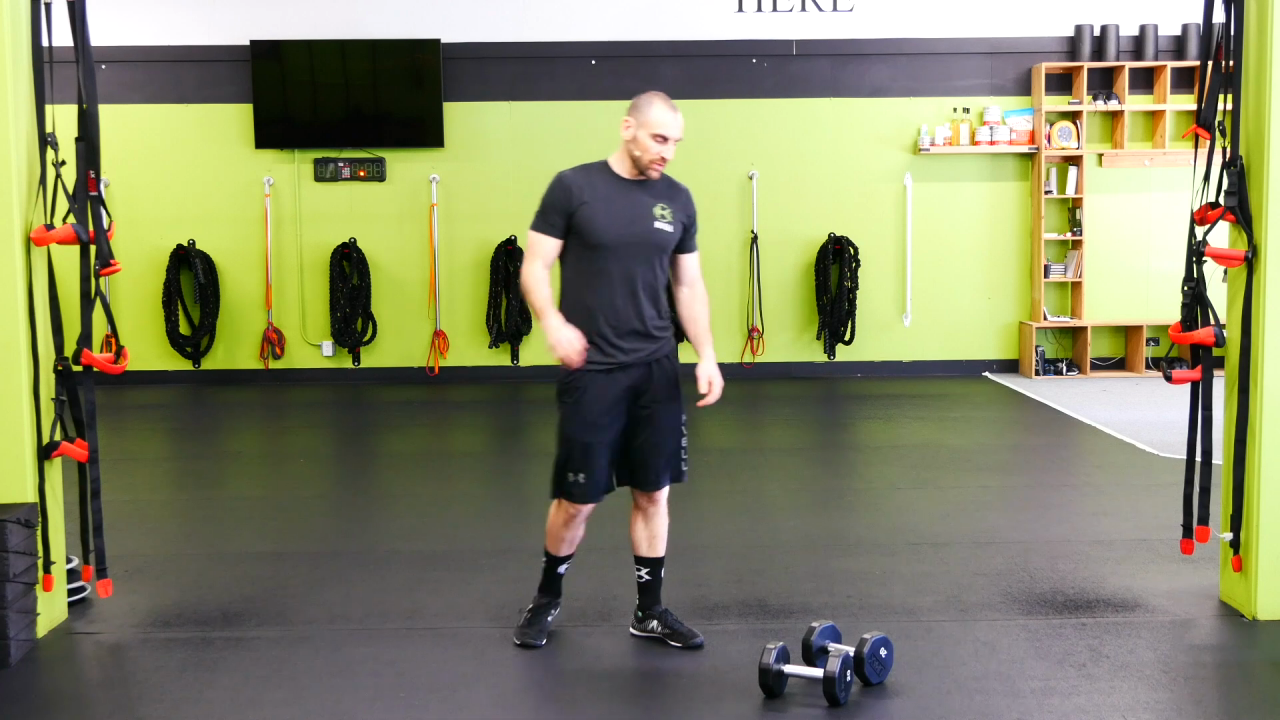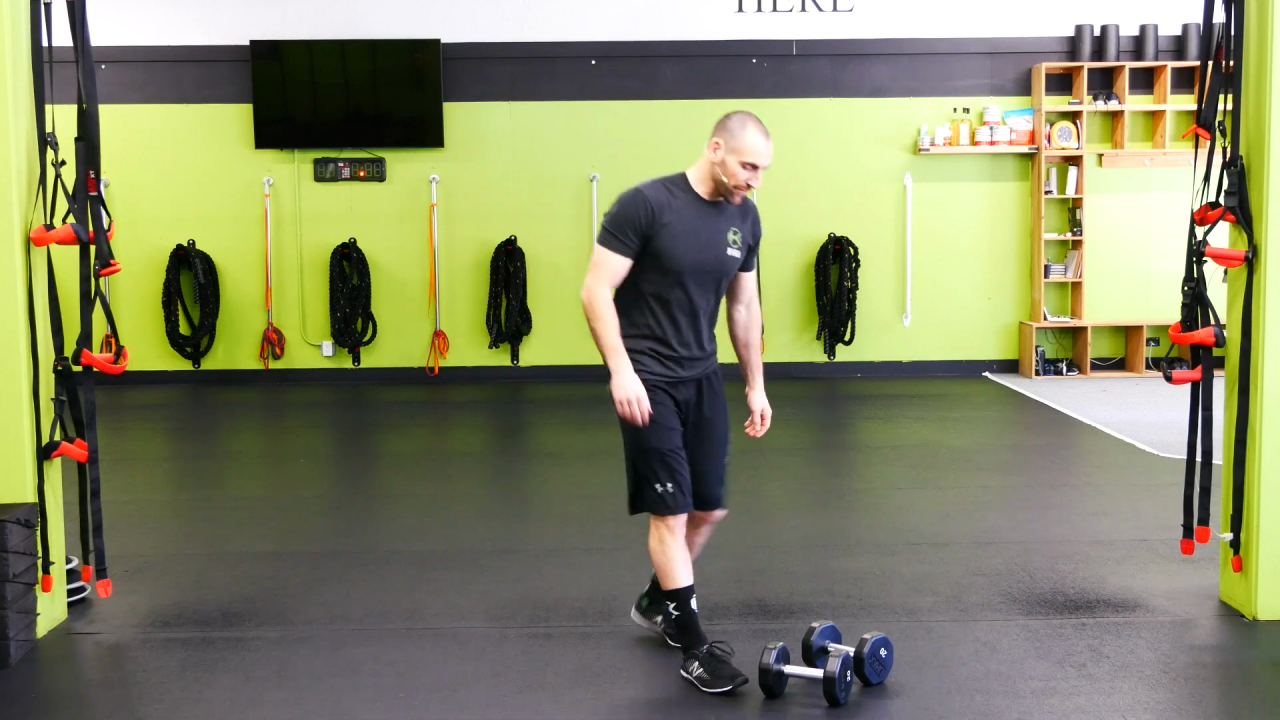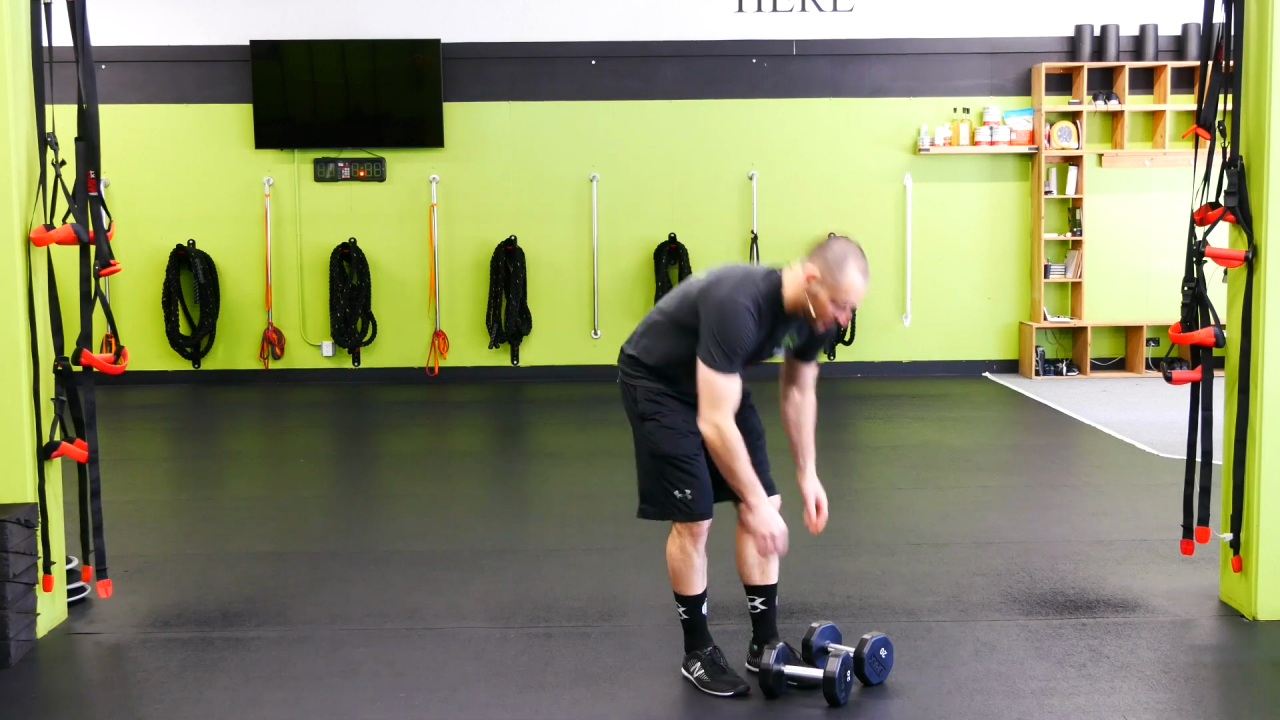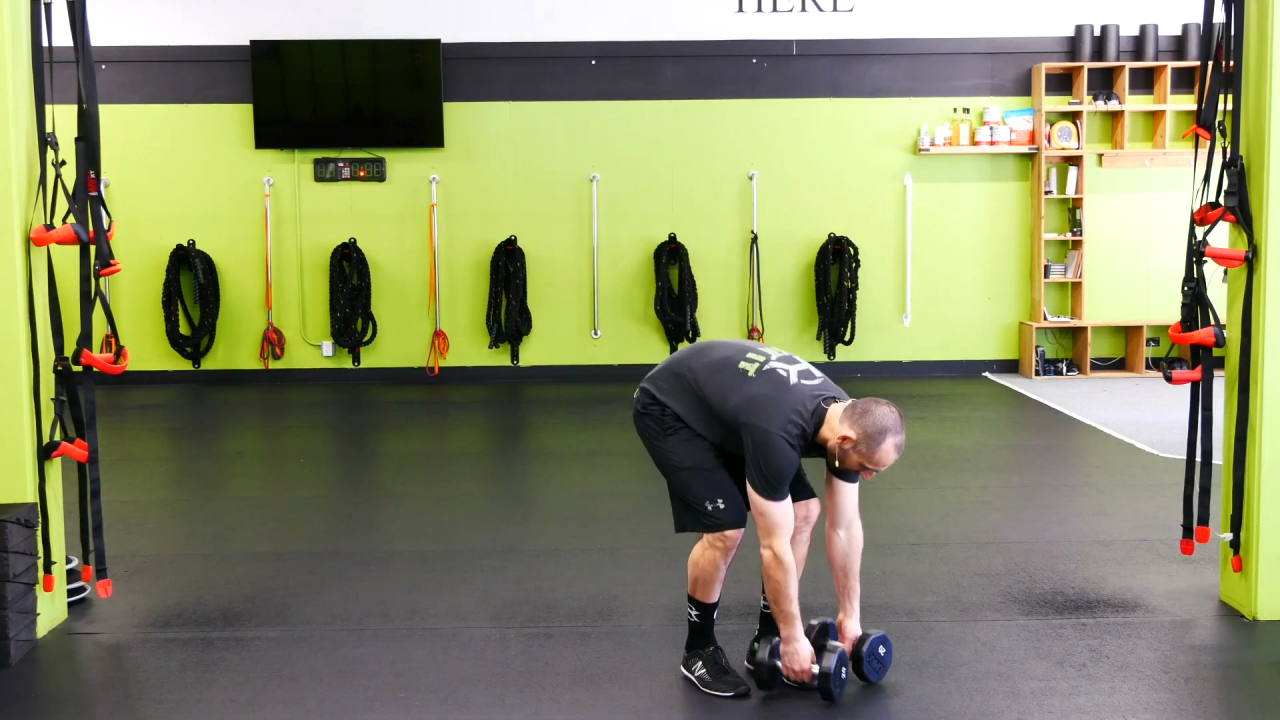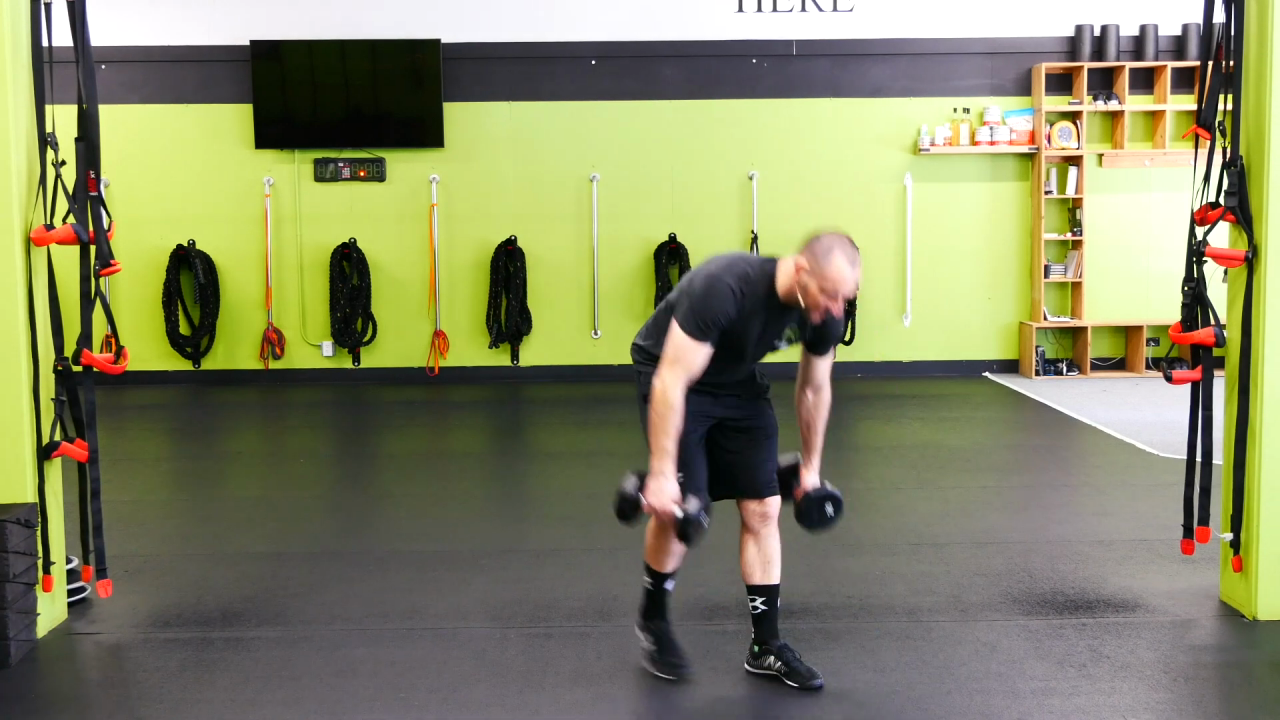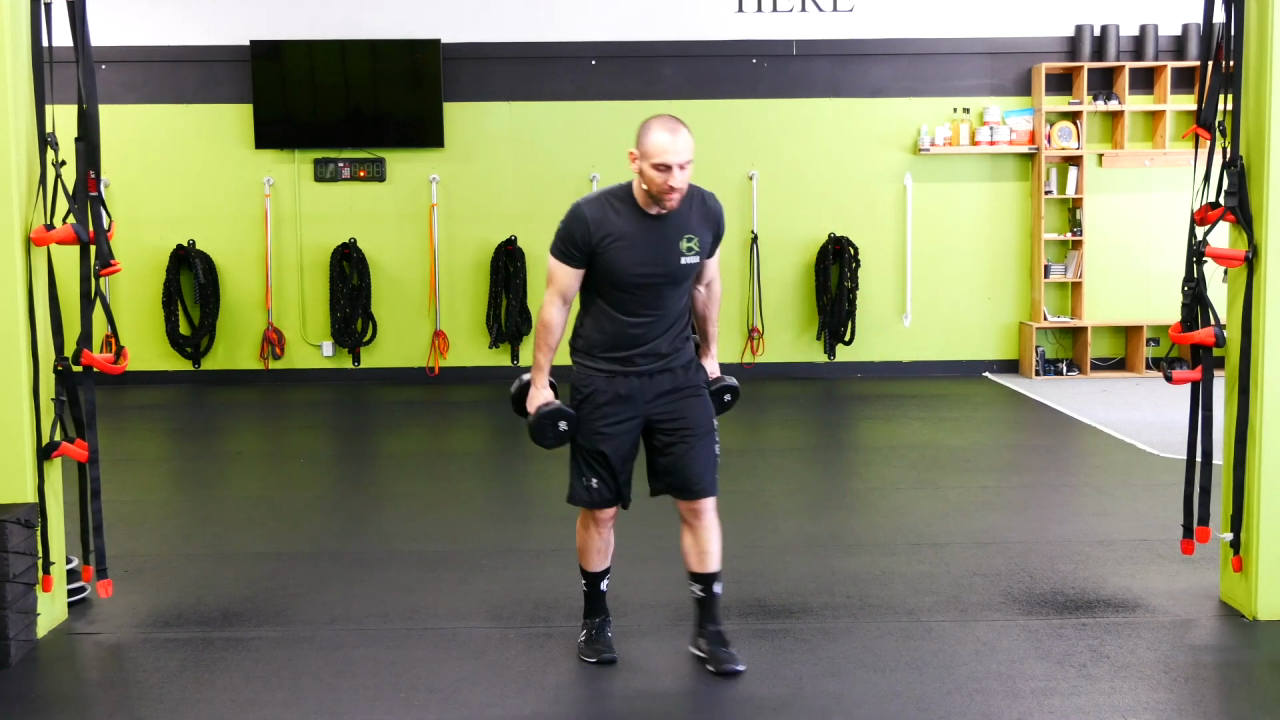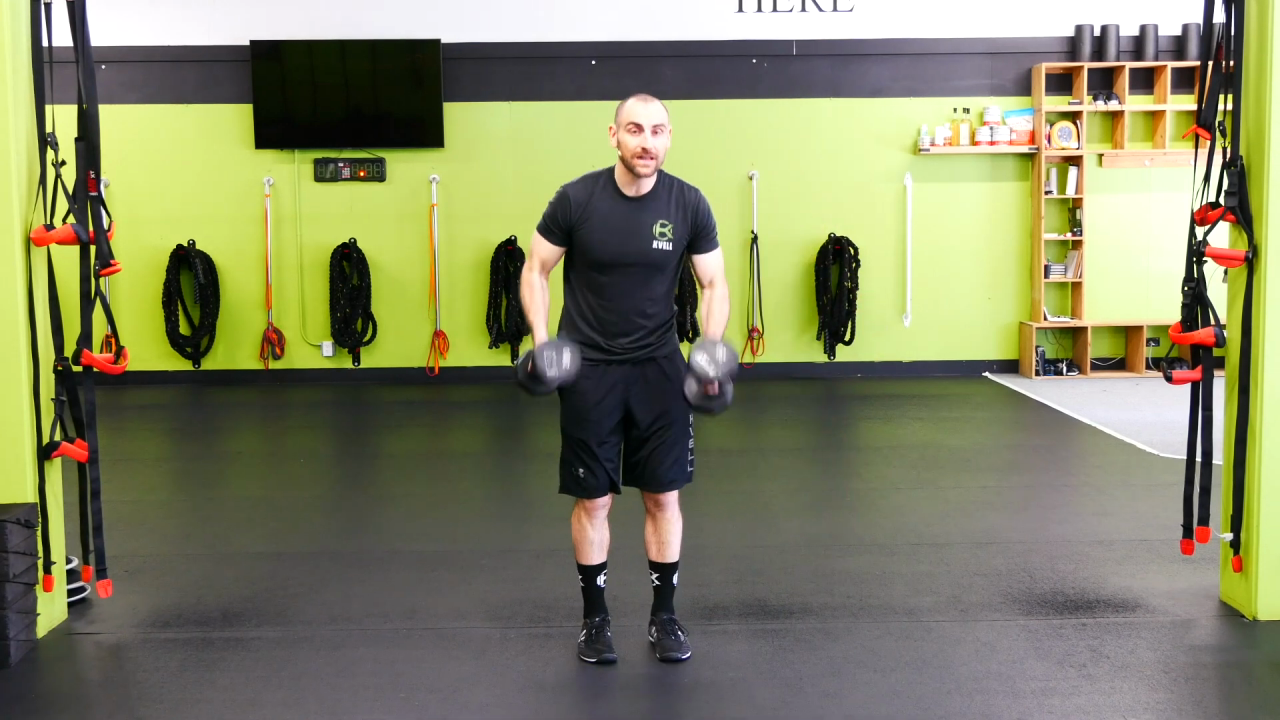
dt=0.5s
person 1, frame 1
left shoulder: (678, 200)
right shoulder: (573, 188)
left elbow: (689, 285)
right elbow: (533, 269)
left wrist: (706, 358)
right wrist: (554, 325)
left hip: (656, 365)
right hip: (591, 369)
left knee: (651, 491)
right knee: (577, 500)
left ankle: (649, 608)
right ankle: (547, 598)
person 1, frame 2
left shoulder: (746, 219)
right shoulder: (646, 204)
left elbow: (744, 306)
right elbow: (596, 291)
left wrist: (756, 385)
right wrist: (621, 370)
left hip: (702, 376)
right hip: (647, 381)
left knee: (708, 508)
right knee: (672, 512)
left ankle: (655, 602)
right ankle: (692, 645)
person 1, frame 3
left shoulder: (813, 315)
right shoulder: (737, 306)
left elbow: (797, 392)
right elbow: (714, 424)
left wrist: (807, 477)
right wrist: (755, 508)
left hip: (718, 380)
right hip: (658, 384)
left knee: (764, 501)
right knee: (693, 518)
left ankle: (764, 642)
right ankle: (697, 649)
person 1, frame 4
left shoulder: (848, 421)
right shoulder: (777, 434)
left elbow: (845, 528)
right elbow: (774, 547)
left wrist: (850, 616)
right wrist: (793, 638)
left hip: (720, 397)
right hip: (668, 408)
left knee: (804, 511)
right knee: (726, 528)
left ankle: (767, 640)
right ankle: (699, 651)
person 1, frame 5
left shoulder: (824, 312)
right shoulder: (723, 288)
left elbow: (815, 385)
right elbow: (670, 381)
left wrist: (811, 464)
right wrist: (662, 471)
left hip: (738, 383)
right hip: (673, 376)
left knee: (764, 510)
right knee: (677, 512)
left ankle: (767, 645)
right ankle: (653, 620)
person 1, frame 6
left shoulder: (705, 211)
right shoulder: (590, 218)
right elbow: (557, 302)
left wrist: (709, 353)
right wrist: (540, 381)
left hip: (677, 375)
right hip: (605, 380)
left knee: (700, 501)
right knee: (600, 509)
left ankle: (708, 626)
right ankle: (595, 618)
person 1, frame 7
left shoulder: (688, 204)
right shoulder: (575, 199)
left elbow: (714, 286)
right elbow: (535, 271)
left wrist: (713, 346)
right wrist: (542, 335)
left hip: (658, 365)
right hip: (589, 368)
left knee: (663, 494)
right knee: (592, 498)
left ankle: (664, 615)
right ankle: (595, 617)
